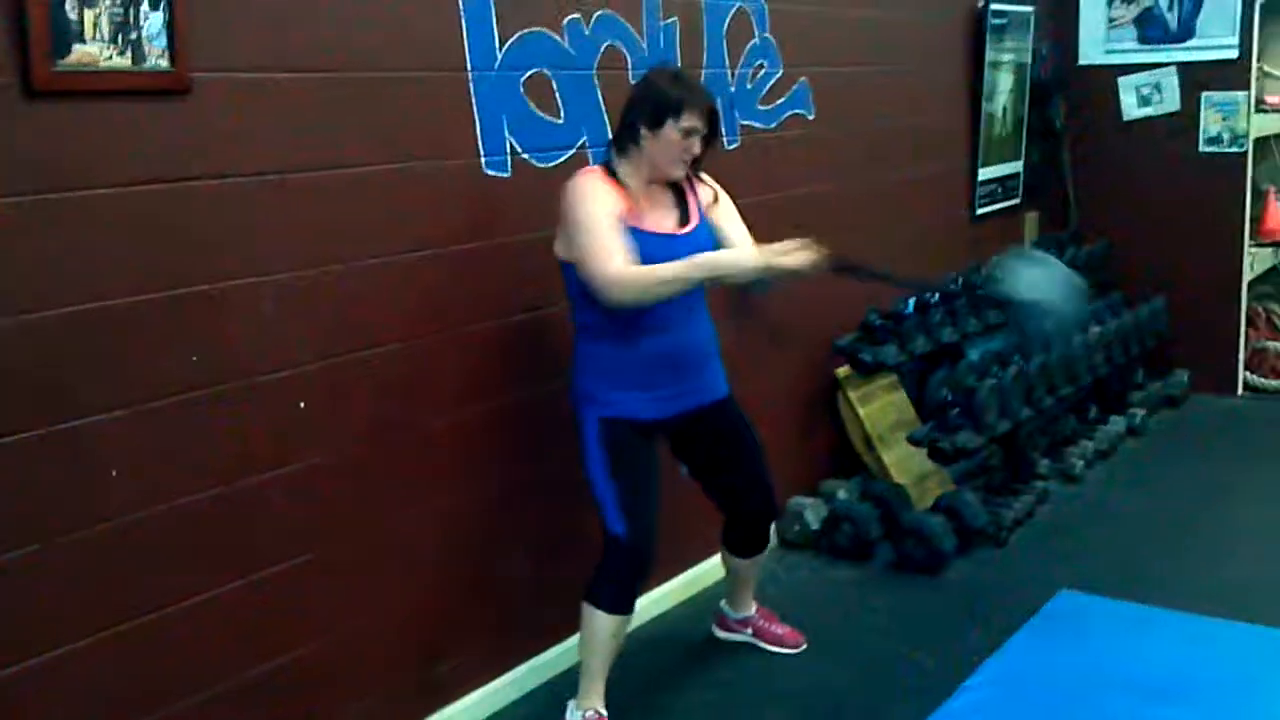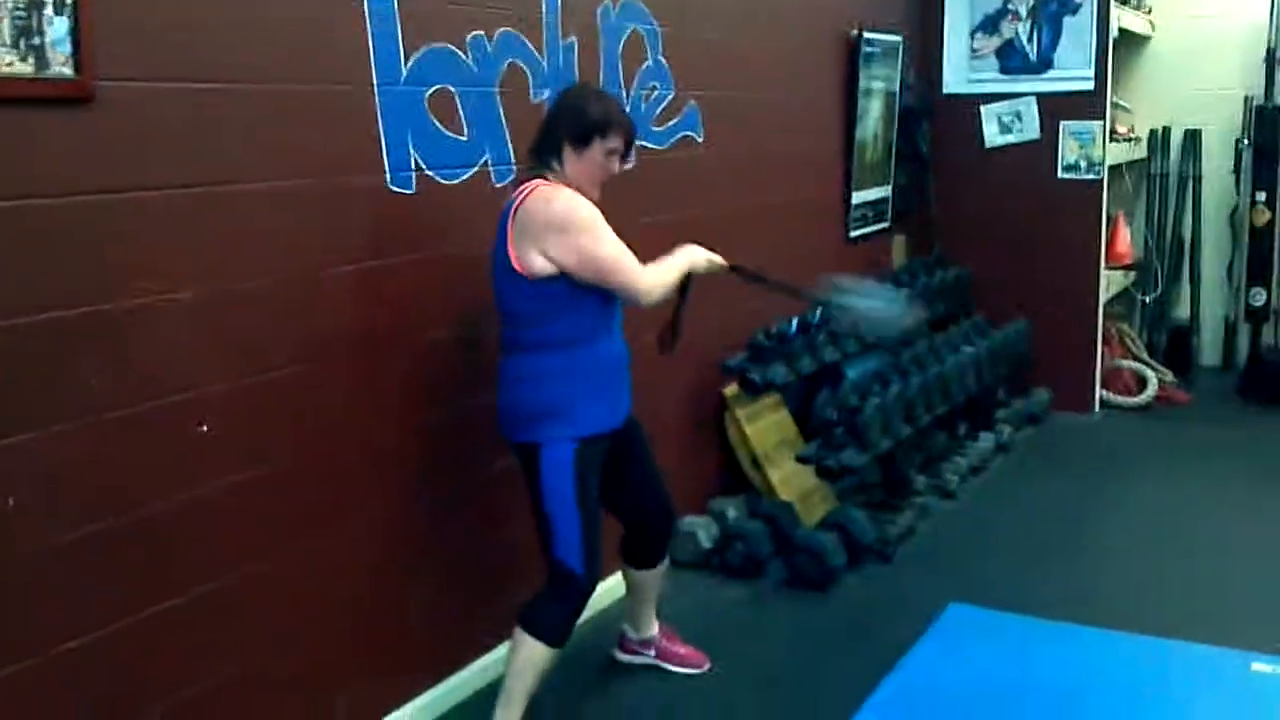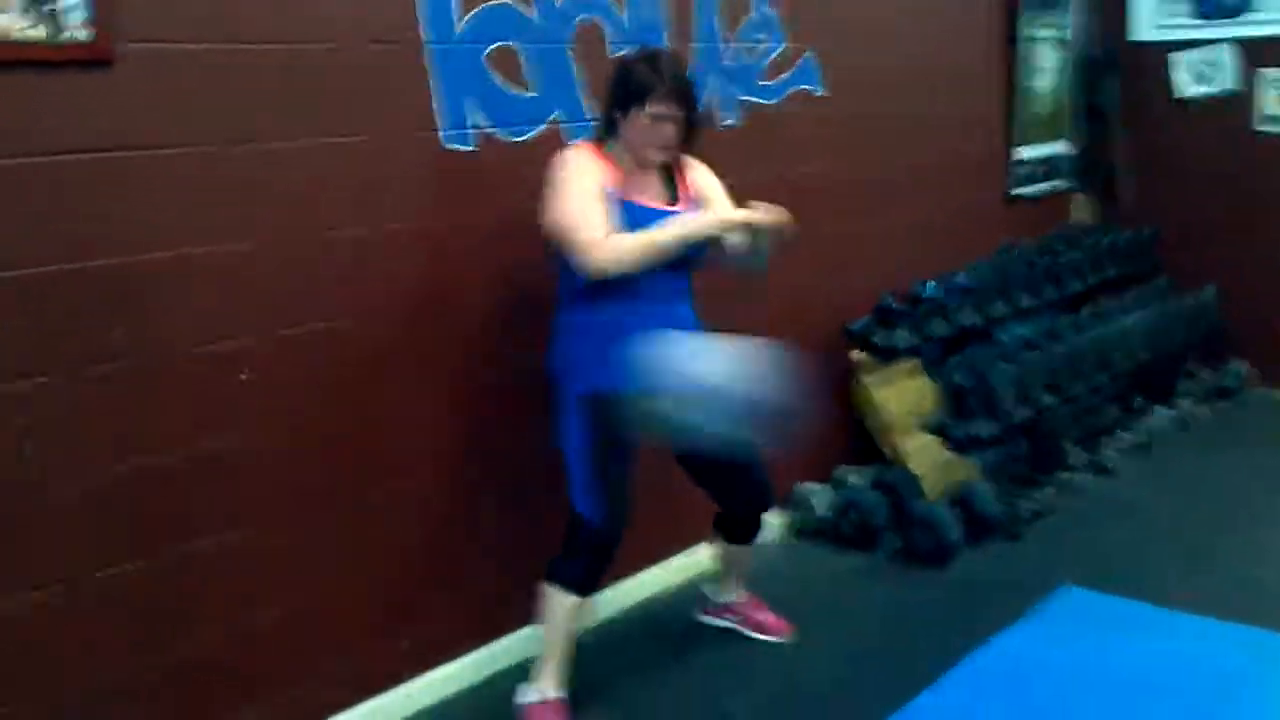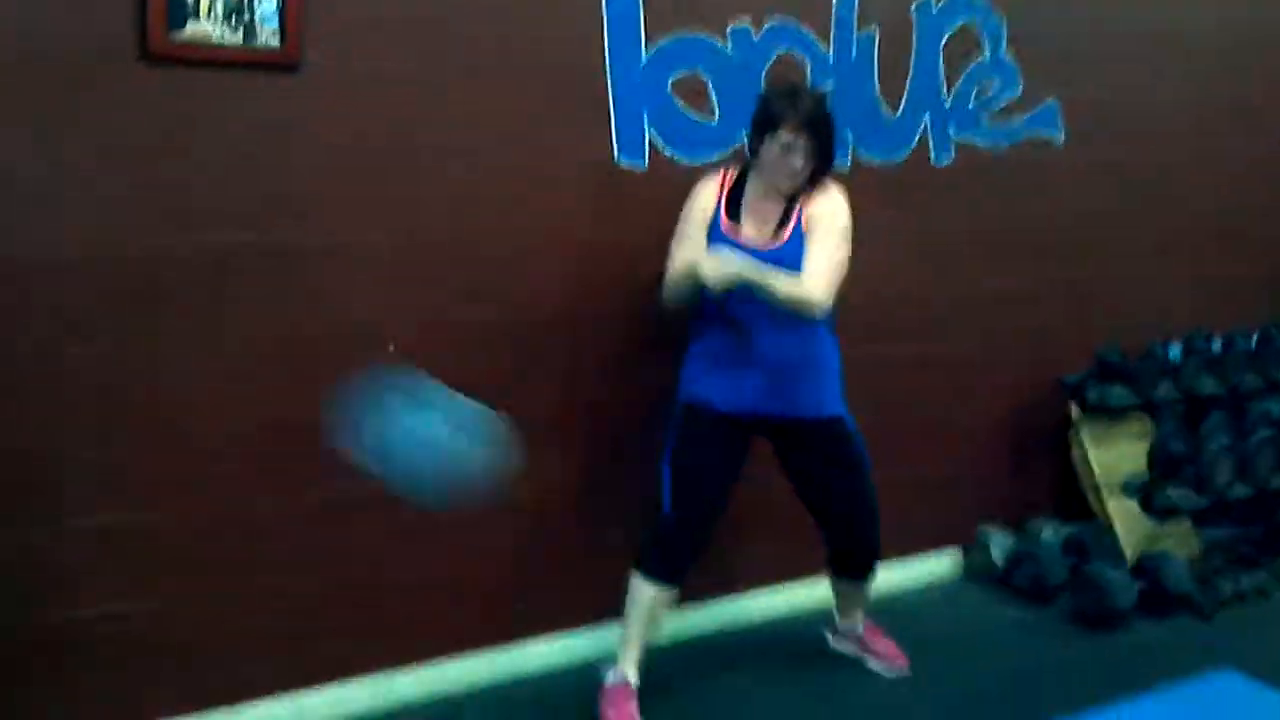
dt=1s
person 1, frame 1
left shoulder: (701, 191)
right shoulder: (592, 191)
left elbow: (749, 263)
right elbow: (619, 286)
left wrist: (780, 260)
right wrist: (726, 262)
left hip: (700, 390)
right hip: (617, 402)
left knee: (754, 503)
right knee: (630, 548)
left ankle: (738, 612)
person 1, frame 2
left shoulder: (565, 204)
right shoulder: (548, 205)
left elbow: (609, 287)
right elbow: (640, 287)
left wrist: (678, 264)
right wrist: (683, 259)
left hip: (600, 411)
right hip: (556, 422)
left knee: (653, 516)
right knee: (575, 574)
left ankle: (641, 634)
person 1, frame 3
left shoulder: (686, 172)
right shoulder: (579, 167)
left elbow: (731, 246)
right elbow: (598, 259)
left wrist: (754, 223)
right wrist: (696, 220)
right hip: (599, 378)
left knee: (747, 488)
right knee: (596, 524)
left ankle: (726, 599)
person 1, frame 4
left shoulder: (828, 204)
right shoulder: (713, 193)
left elbow: (815, 299)
right elbow: (673, 291)
left wrist: (746, 272)
right wrist: (701, 273)
left hip: (807, 397)
right hip: (716, 392)
left knee: (858, 529)
right knee: (679, 531)
left ankle: (851, 626)
